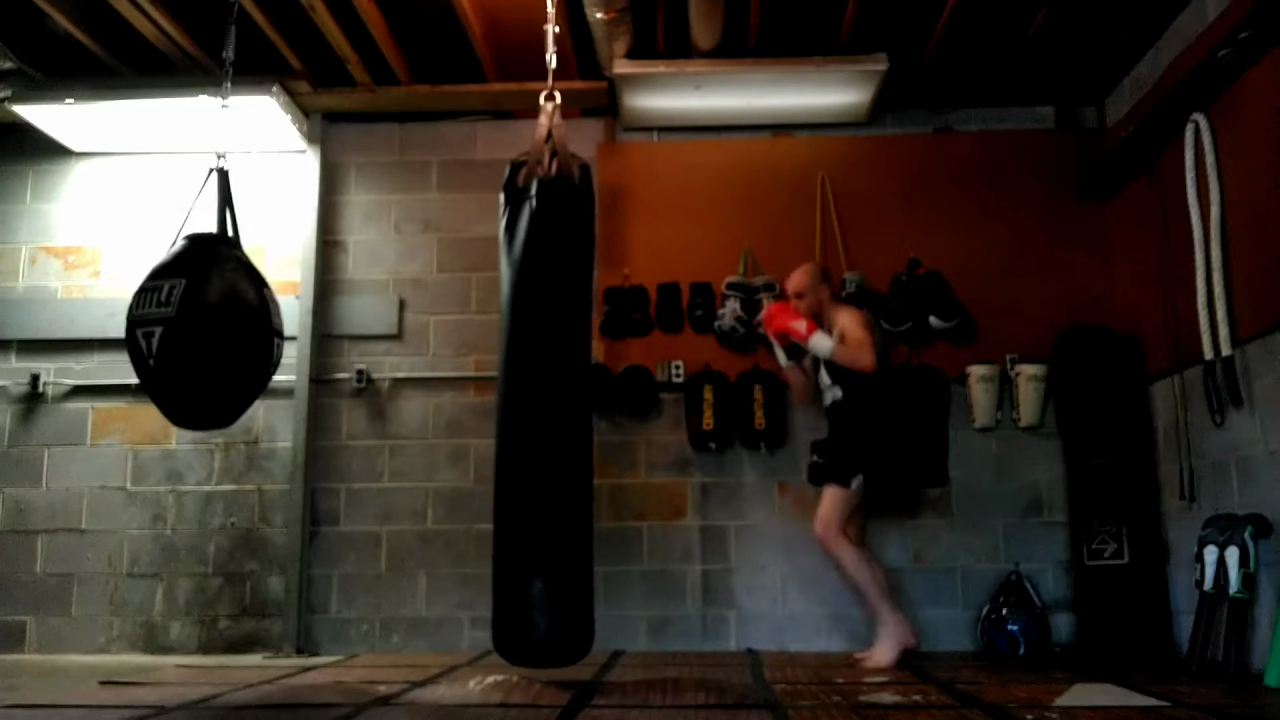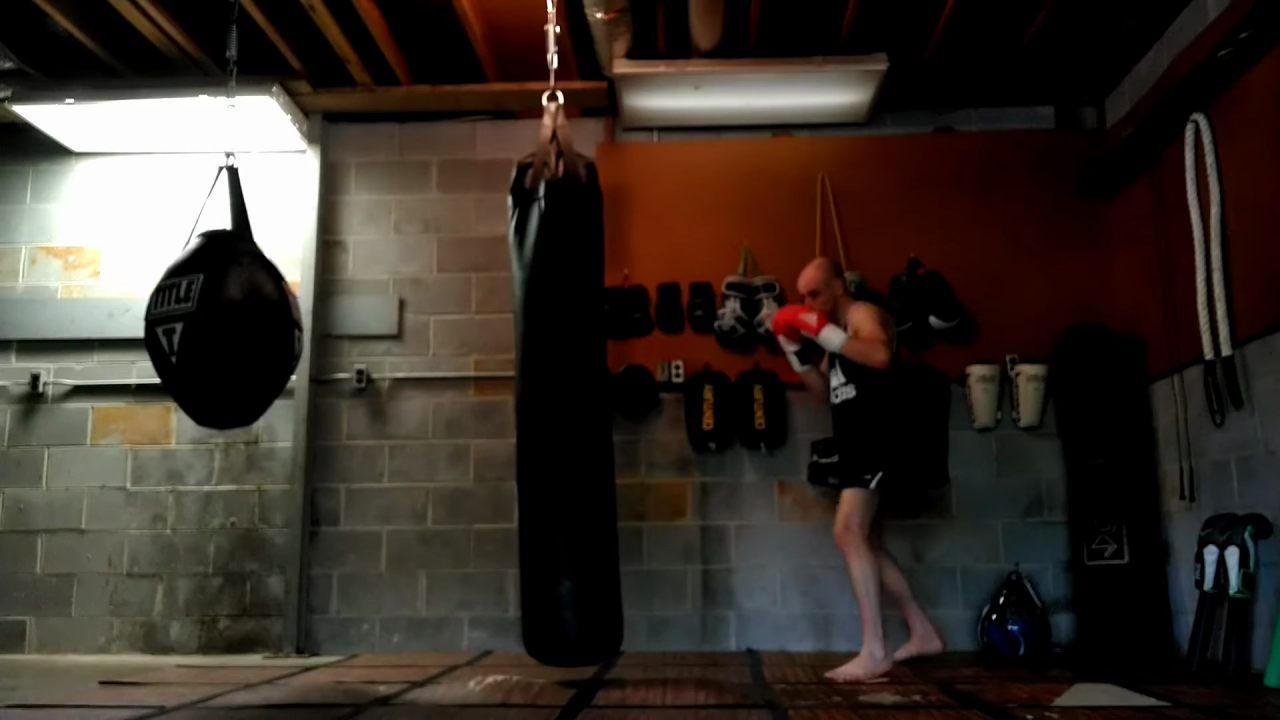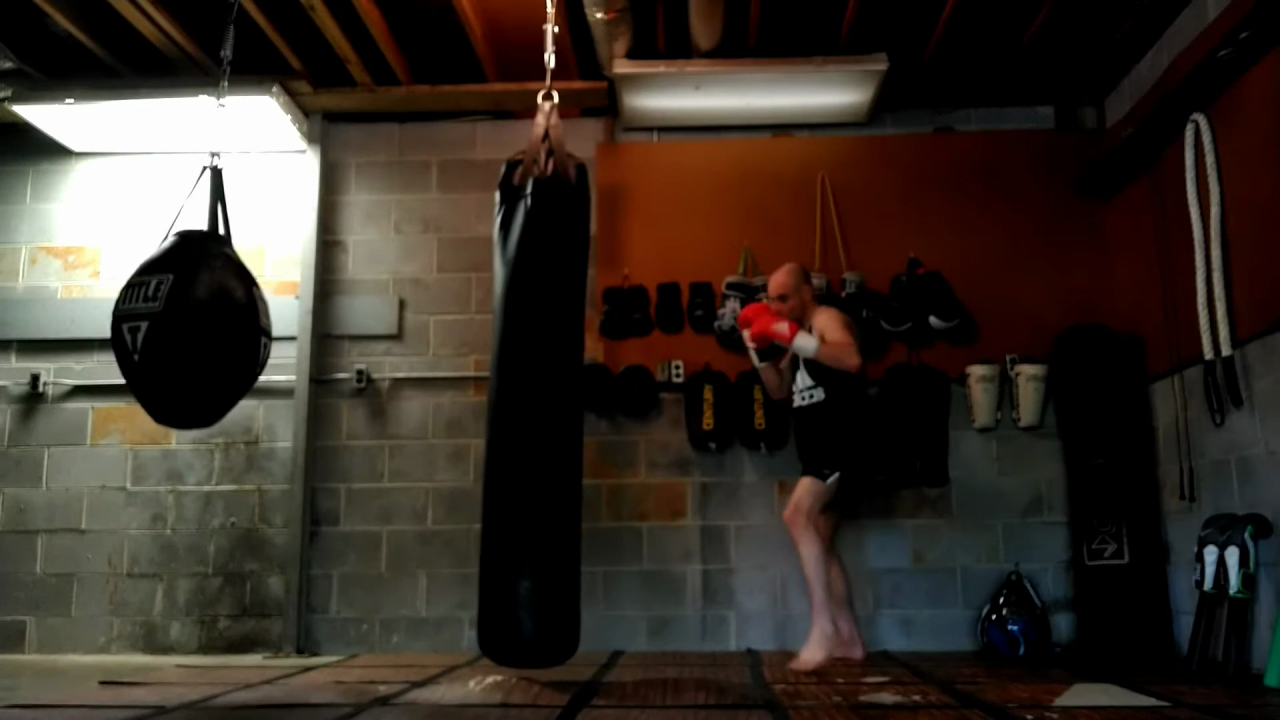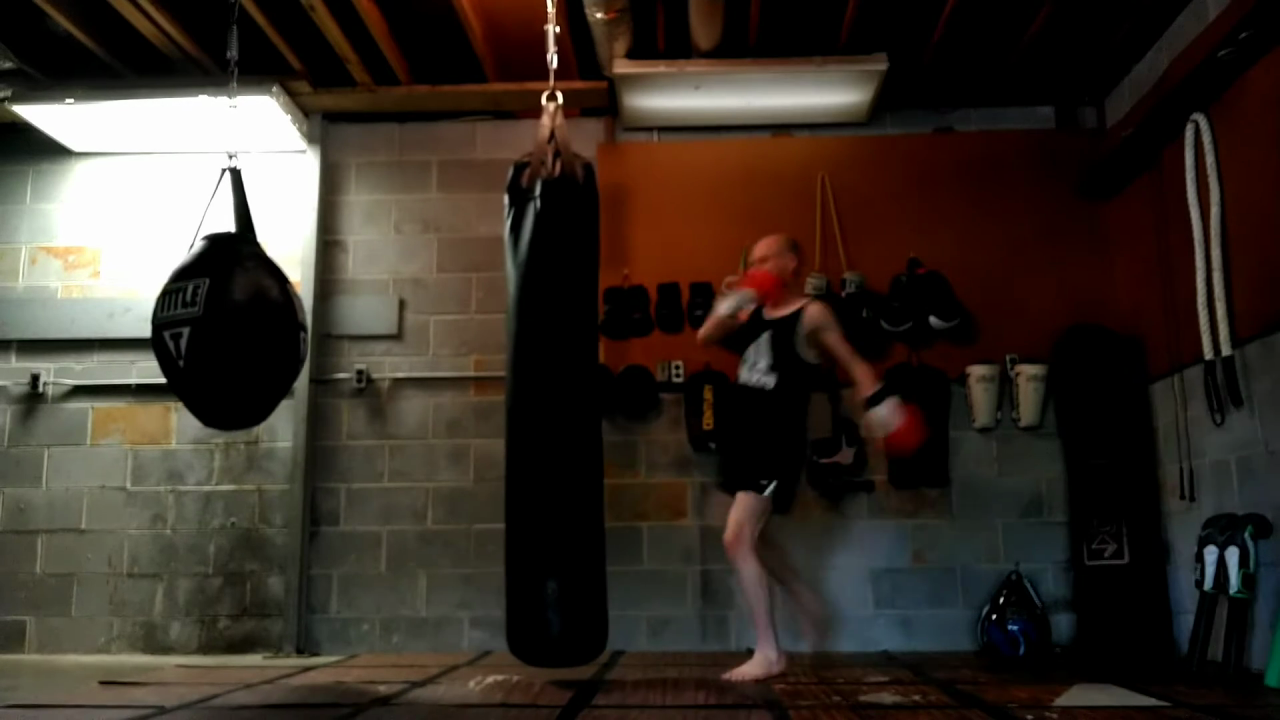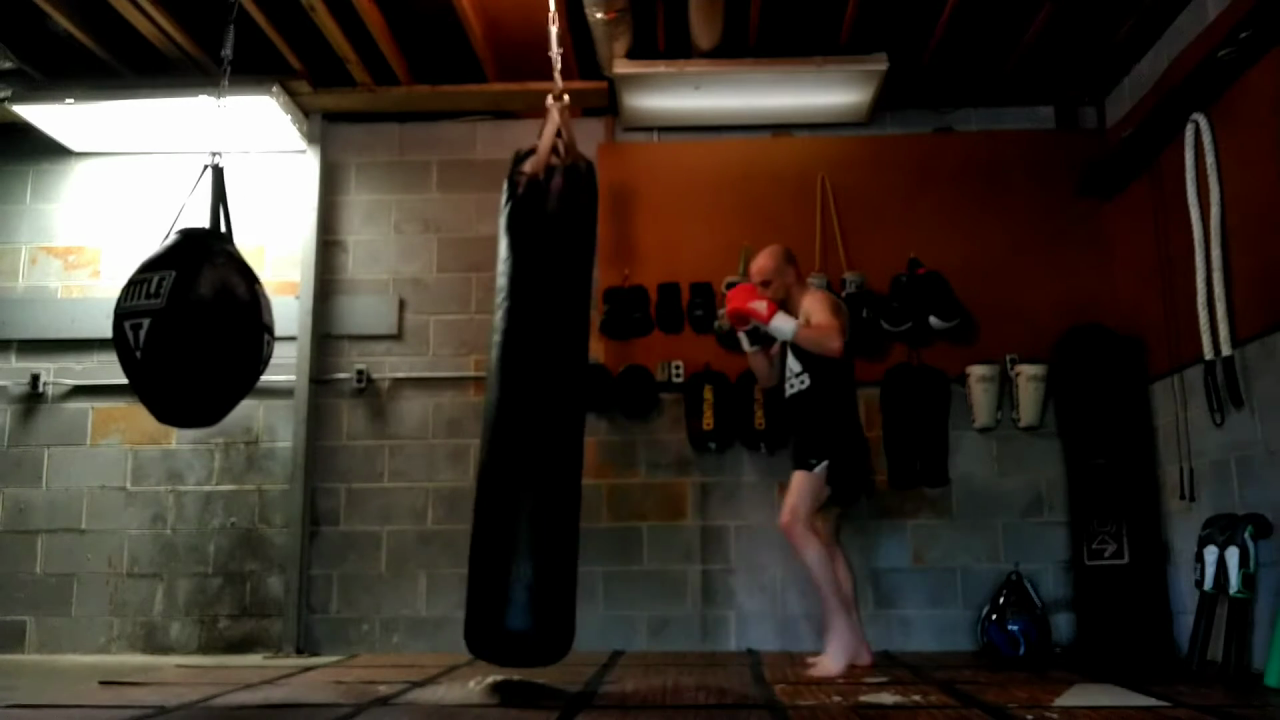
dt=1s
person 1, frame 1
left shoulder: (849, 319)
right shoulder: (822, 332)
left elbow: (866, 359)
right elbow: (805, 392)
left wrist: (808, 337)
right wrist: (785, 345)
left hip: (864, 442)
right hip: (845, 445)
left knee: (827, 531)
right knee: (848, 540)
left ankle: (890, 625)
right ankle: (895, 628)
person 1, frame 2
left shoulder: (864, 314)
right shoulder: (837, 329)
left elbow: (880, 356)
right elbow: (824, 390)
left wrist: (819, 330)
right wrist: (795, 346)
left hip: (877, 445)
right hip: (857, 449)
left knee: (849, 534)
right knee: (863, 545)
left ankle: (874, 651)
right ankle: (923, 633)
person 1, frame 3
left shoulder: (829, 319)
right shoulder: (800, 335)
left elbow: (852, 360)
right elbow: (779, 389)
left wrist: (791, 335)
right wrist: (758, 344)
left hip: (837, 445)
right hip: (816, 449)
left knee: (797, 514)
right knee: (819, 542)
left ankle: (824, 627)
right ankle: (848, 638)
person 1, frame 4
left shoulder: (811, 314)
right shoulder: (754, 310)
left elbow: (852, 364)
right elbow: (707, 338)
right wrist: (734, 302)
left hip: (776, 443)
right hip: (744, 435)
left knee: (736, 540)
right knee: (755, 542)
left ankle: (767, 653)
right ankle: (807, 604)
person 1, frame 5
left shoulder: (817, 301)
right shoulder: (790, 314)
left elbow: (833, 343)
right elbow: (768, 377)
left wrist: (773, 319)
right wrist: (749, 330)
left hip: (832, 433)
right hip: (813, 436)
left knee: (793, 522)
right knee: (821, 536)
left ankle: (841, 632)
right ankle: (850, 639)
